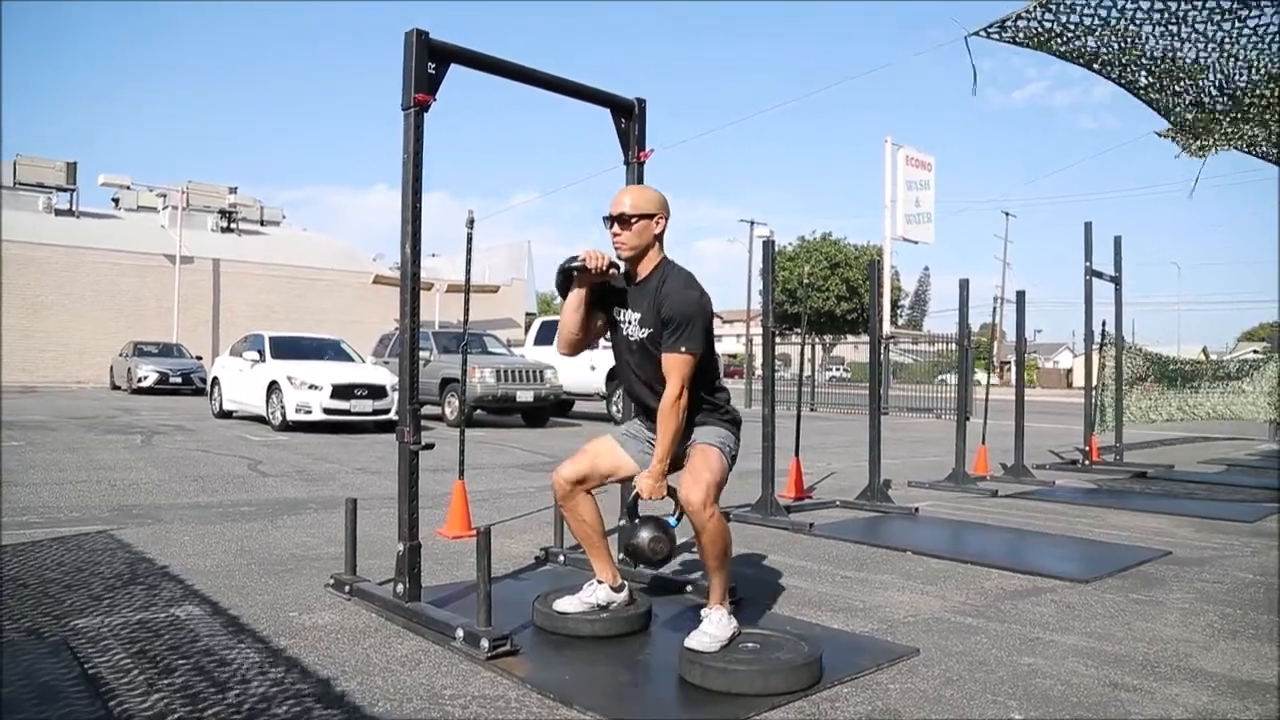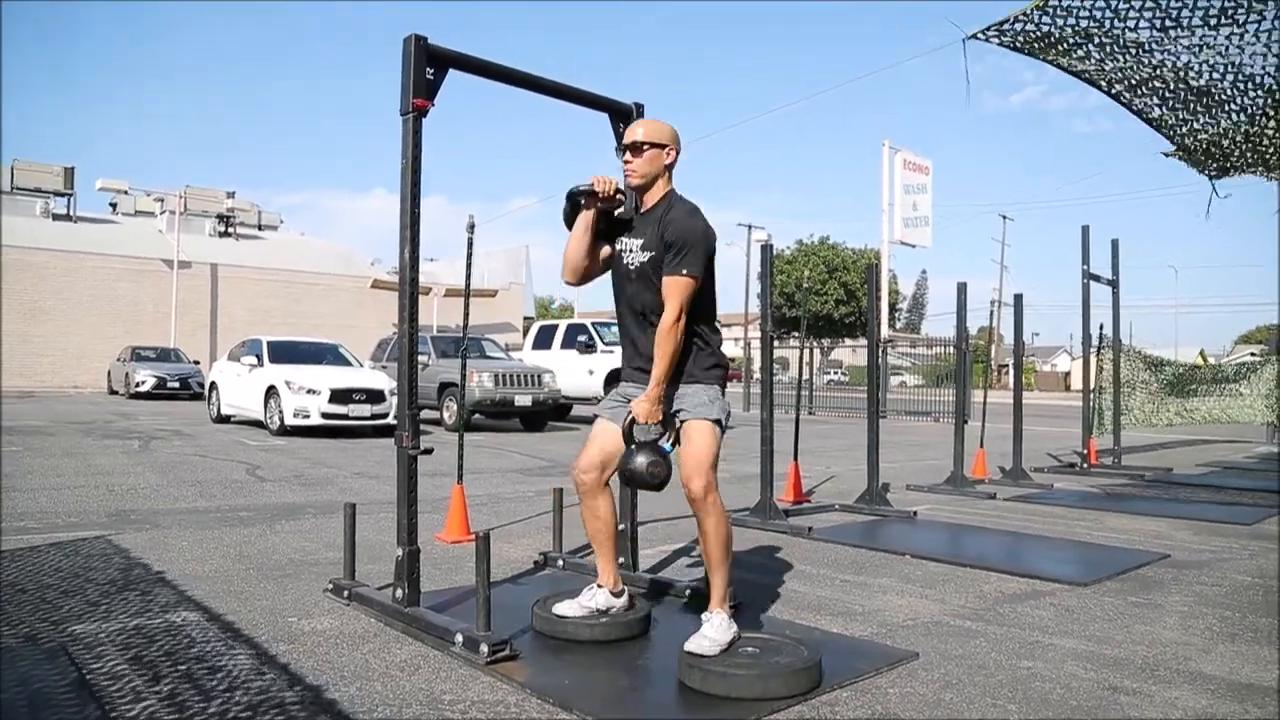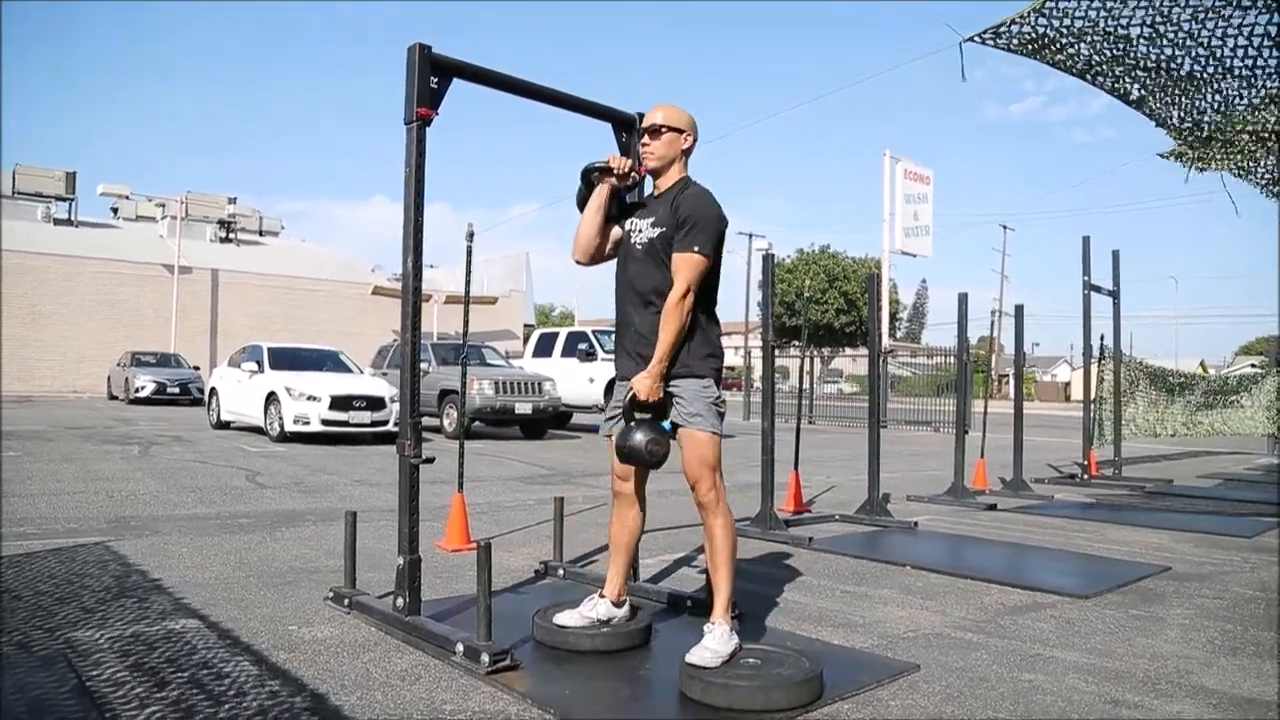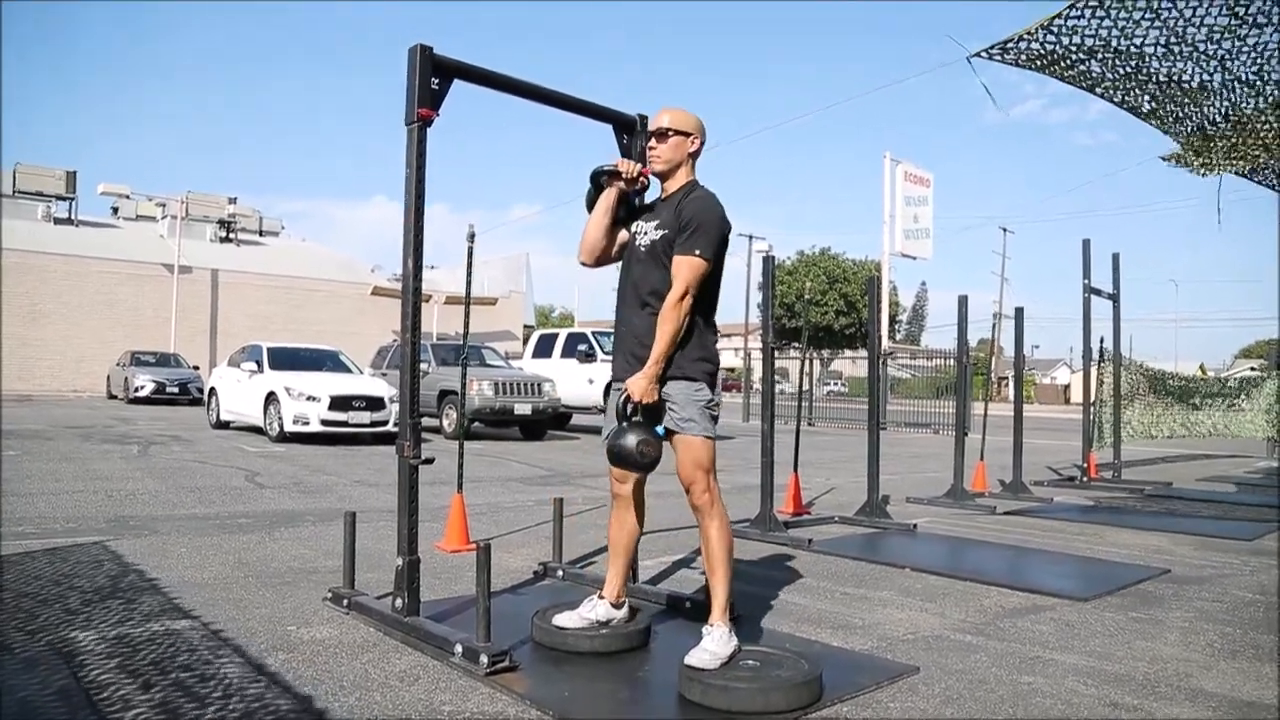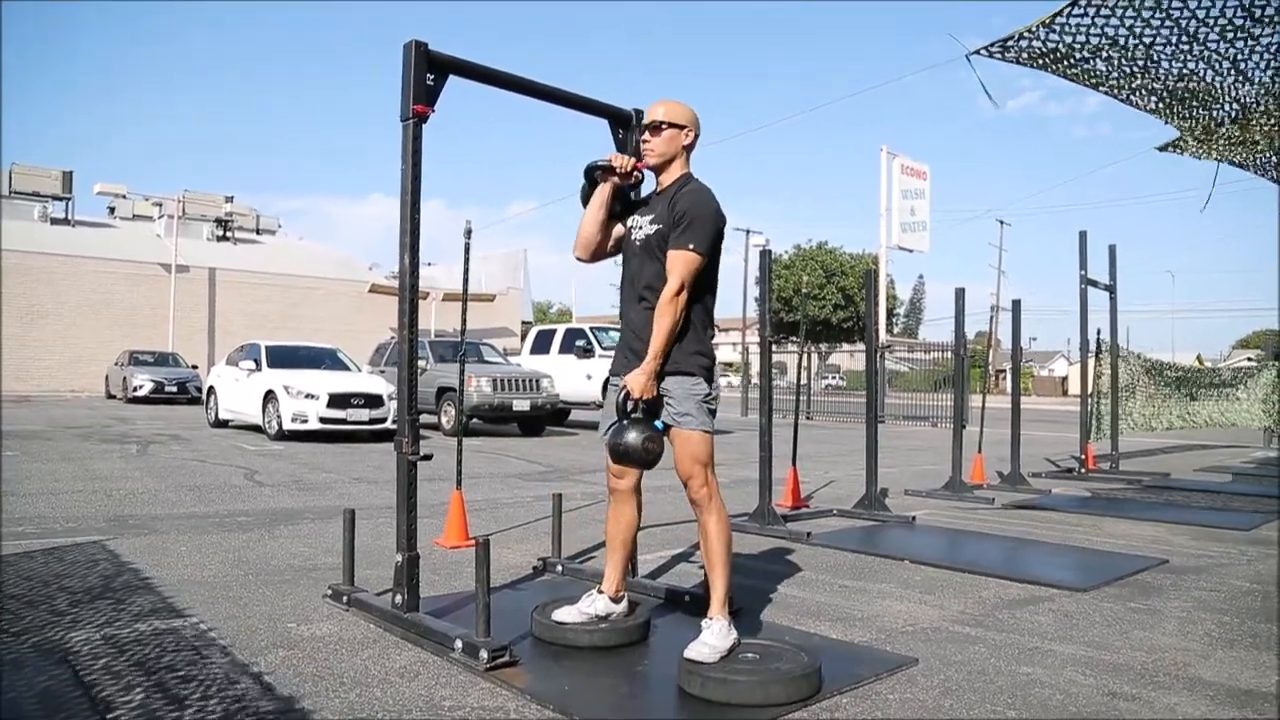
dt=0.3s
person 1, frame 1
left shoulder: (680, 292)
right shoulder: (615, 287)
left elbow: (677, 391)
right elbow: (570, 344)
left wrist: (658, 472)
right wrist: (582, 286)
left hip: (705, 423)
right hip: (647, 422)
left knee: (695, 497)
right knee: (567, 479)
left ankle: (719, 612)
right ankle: (610, 586)
person 1, frame 2
left shoulder: (684, 221)
right shoulder: (623, 224)
left elbow: (673, 316)
right elbow: (573, 273)
left wrist: (654, 396)
right wrist: (590, 211)
left hip: (695, 377)
right hip: (637, 375)
left knee: (697, 485)
right knee: (587, 472)
left ankle: (719, 614)
right ankle: (609, 588)
person 1, frame 3
left shoulder: (696, 204)
right shoulder: (637, 210)
left elbow: (682, 293)
right elbow: (584, 252)
left wrist: (657, 370)
right wrist: (604, 188)
left hip: (687, 368)
right hip: (632, 367)
left knee: (706, 489)
right knee: (625, 484)
left ankle: (721, 624)
right ankle: (612, 599)
person 1, frame 4
left shoulder: (701, 207)
right shoulder: (644, 214)
left elbow: (681, 296)
right elbow: (590, 254)
left wrist: (652, 371)
right wrist: (613, 191)
left hip: (681, 371)
right hip: (630, 369)
left knee: (700, 491)
right knee: (624, 486)
left ankle: (720, 627)
right ankle: (611, 600)
person 1, frame 5
left shoulder: (695, 201)
right shoulder: (641, 206)
left elbow: (676, 291)
right elbow: (586, 250)
left wrist: (650, 368)
right wrist: (607, 186)
left hip: (679, 367)
right hip: (629, 364)
left knee: (699, 486)
right knee: (620, 481)
left ankle: (719, 620)
right ankle: (610, 595)
